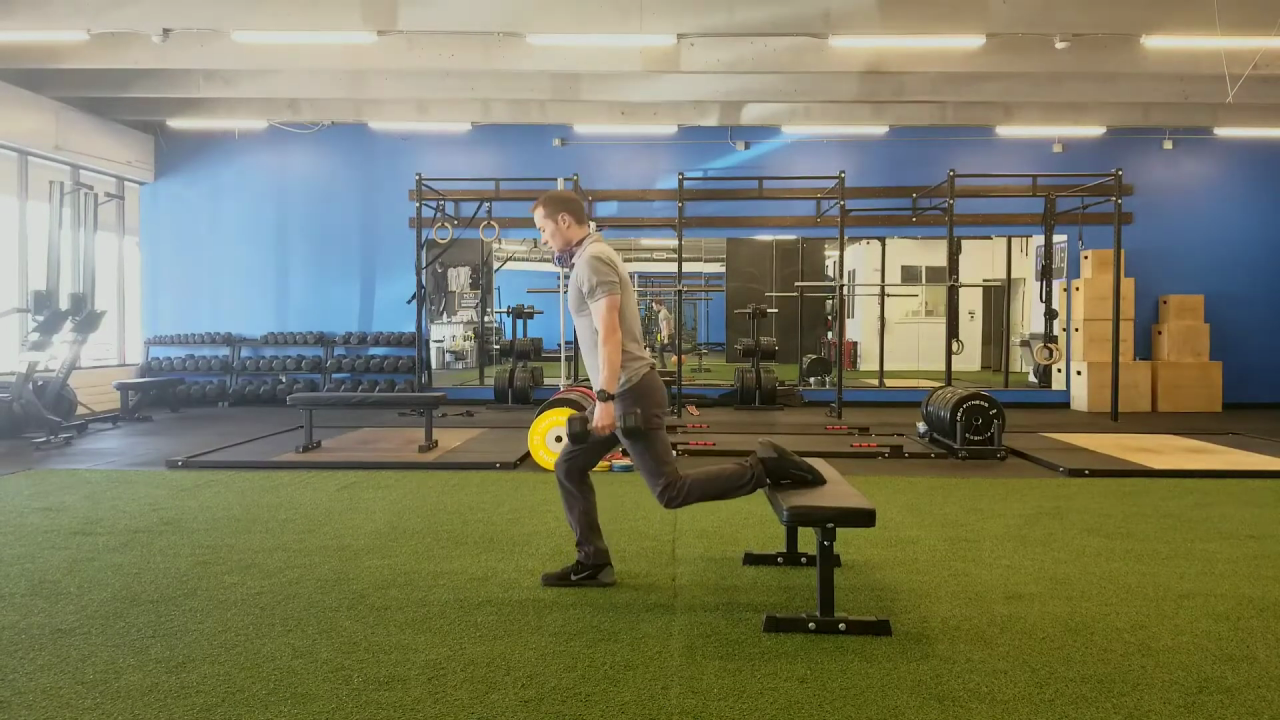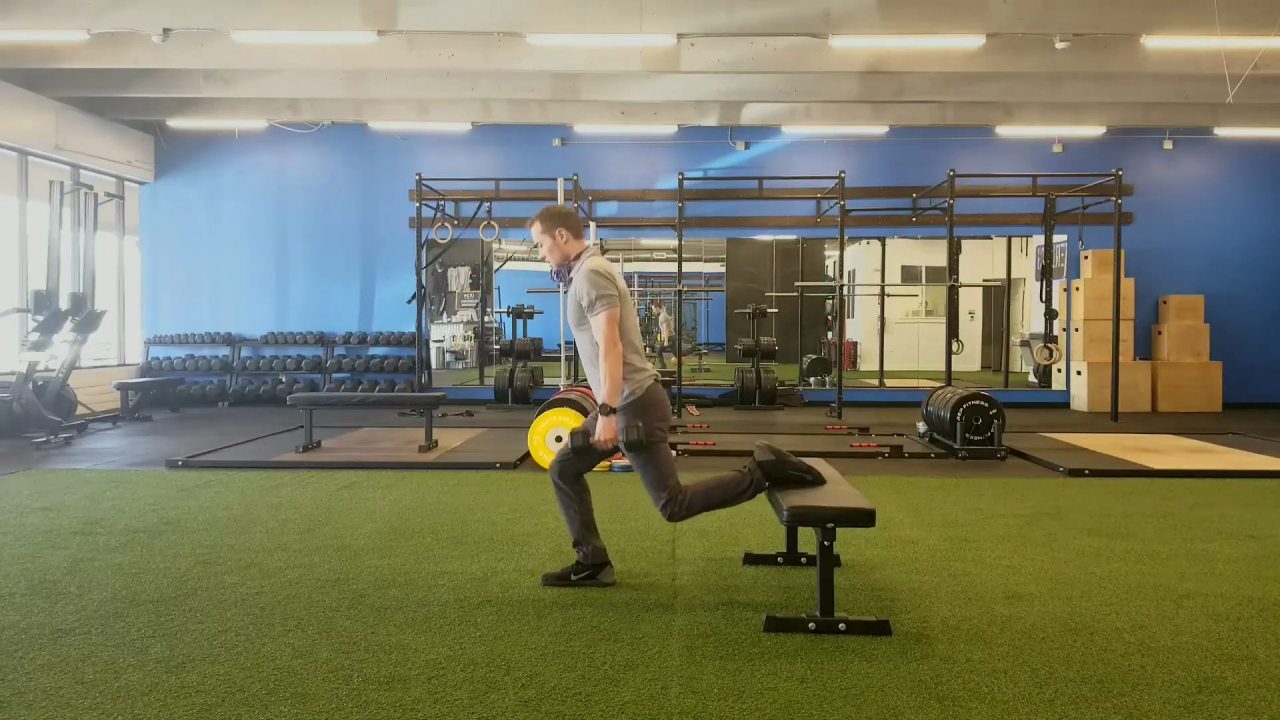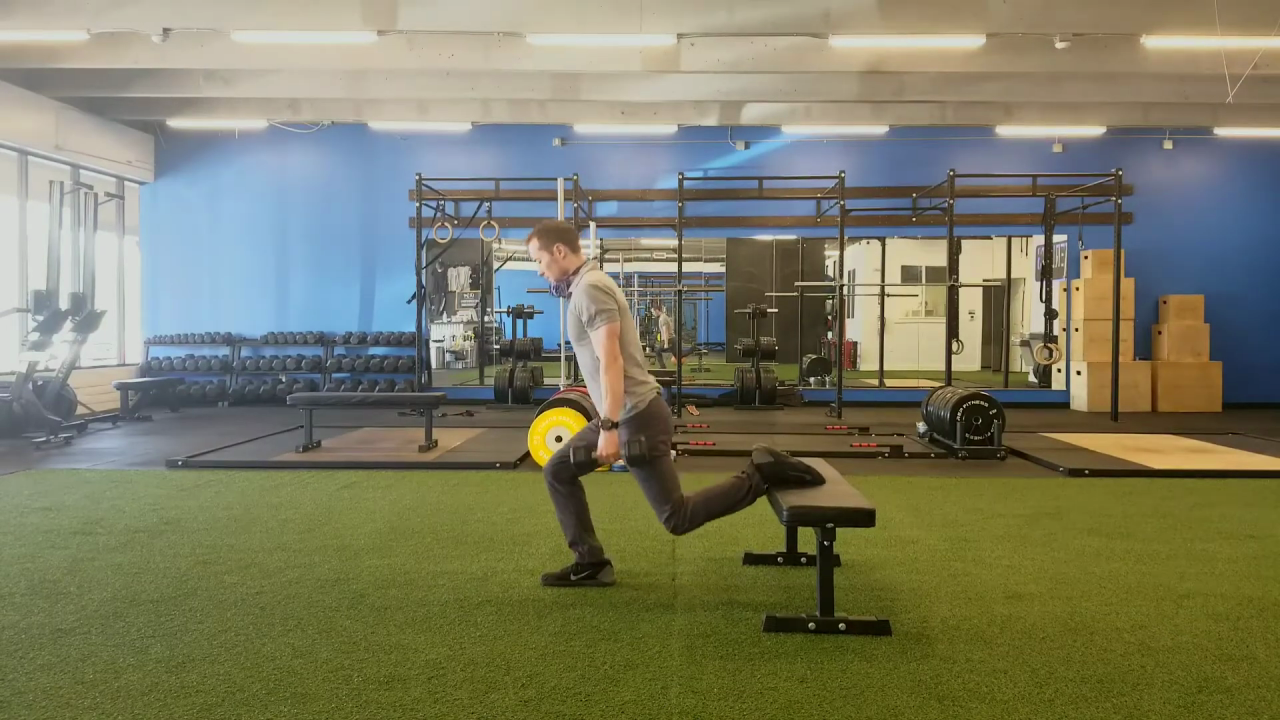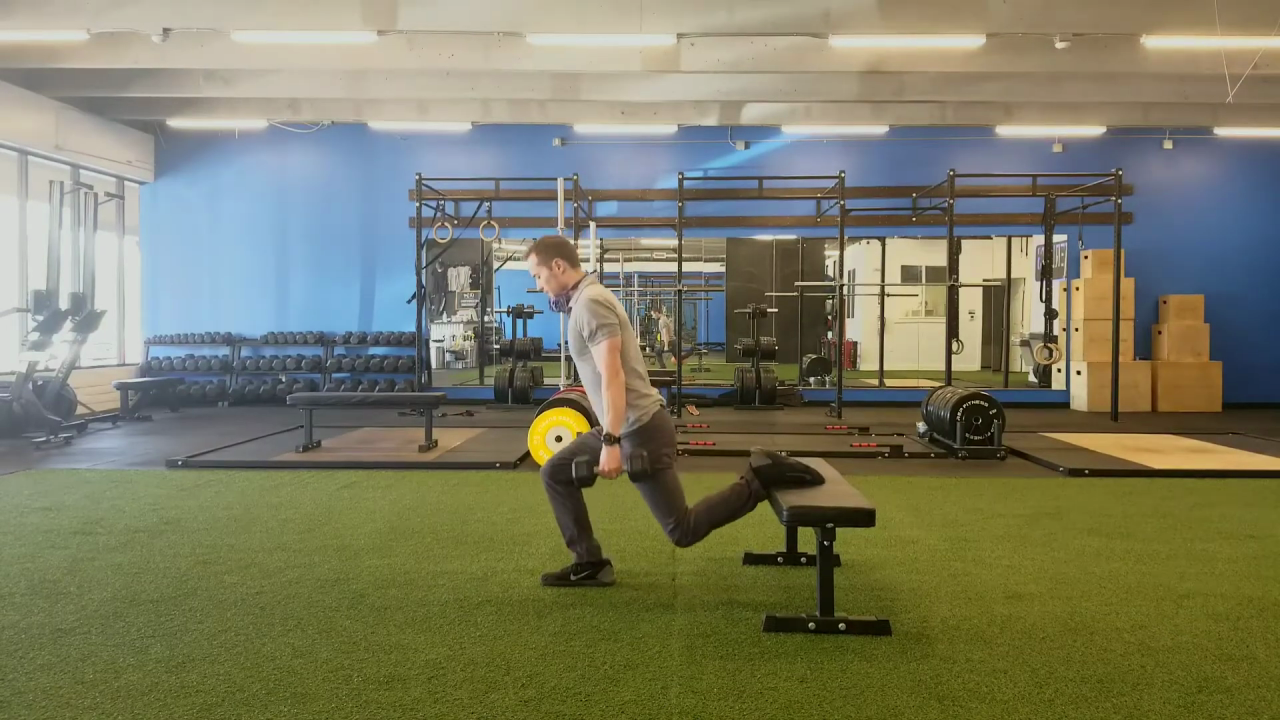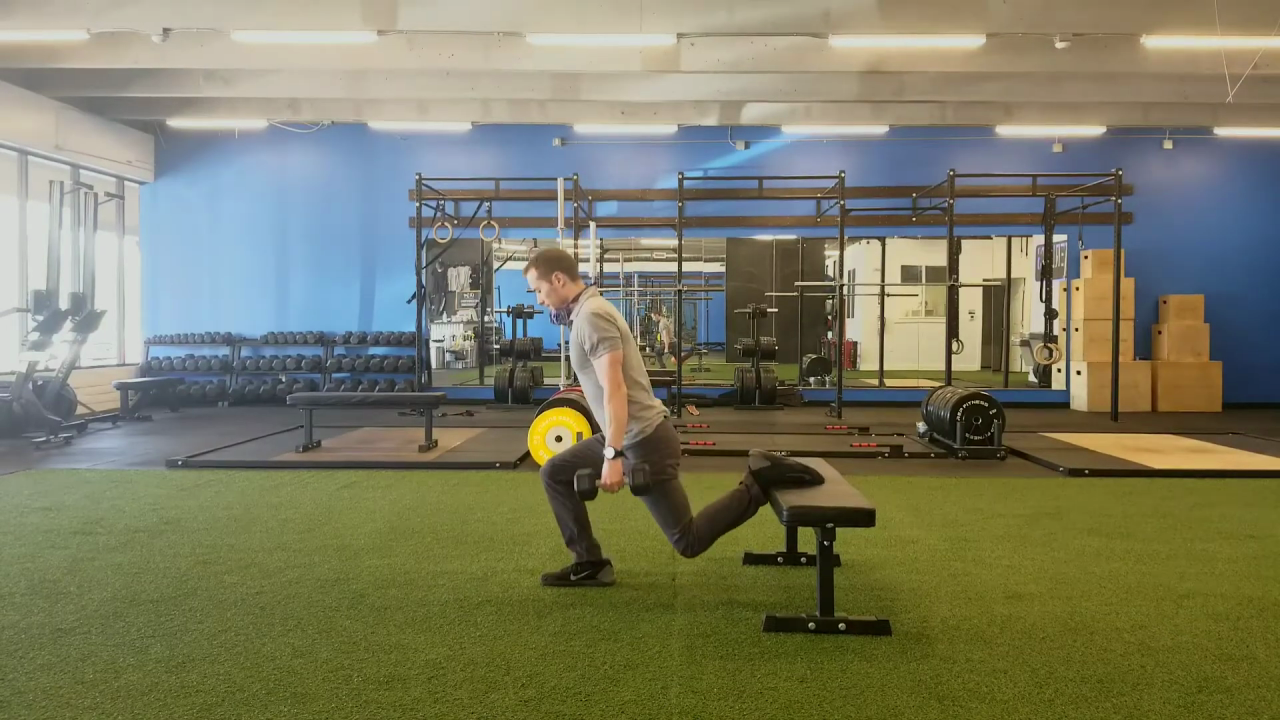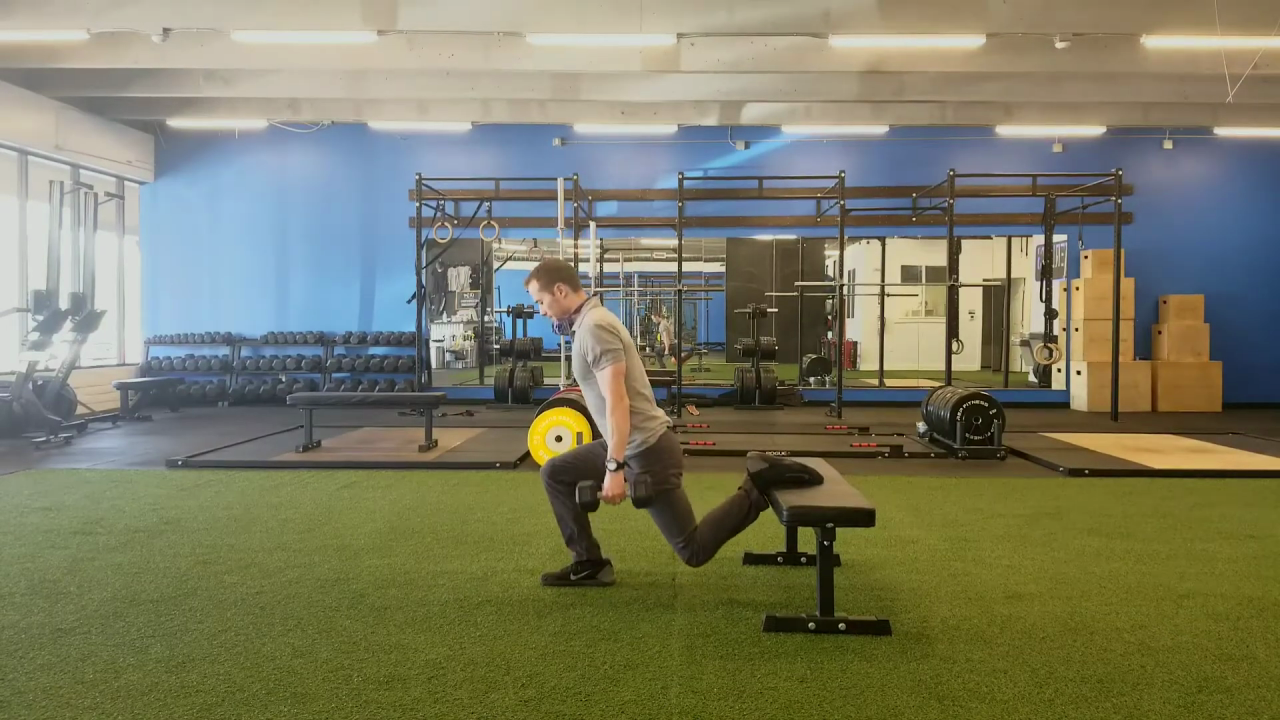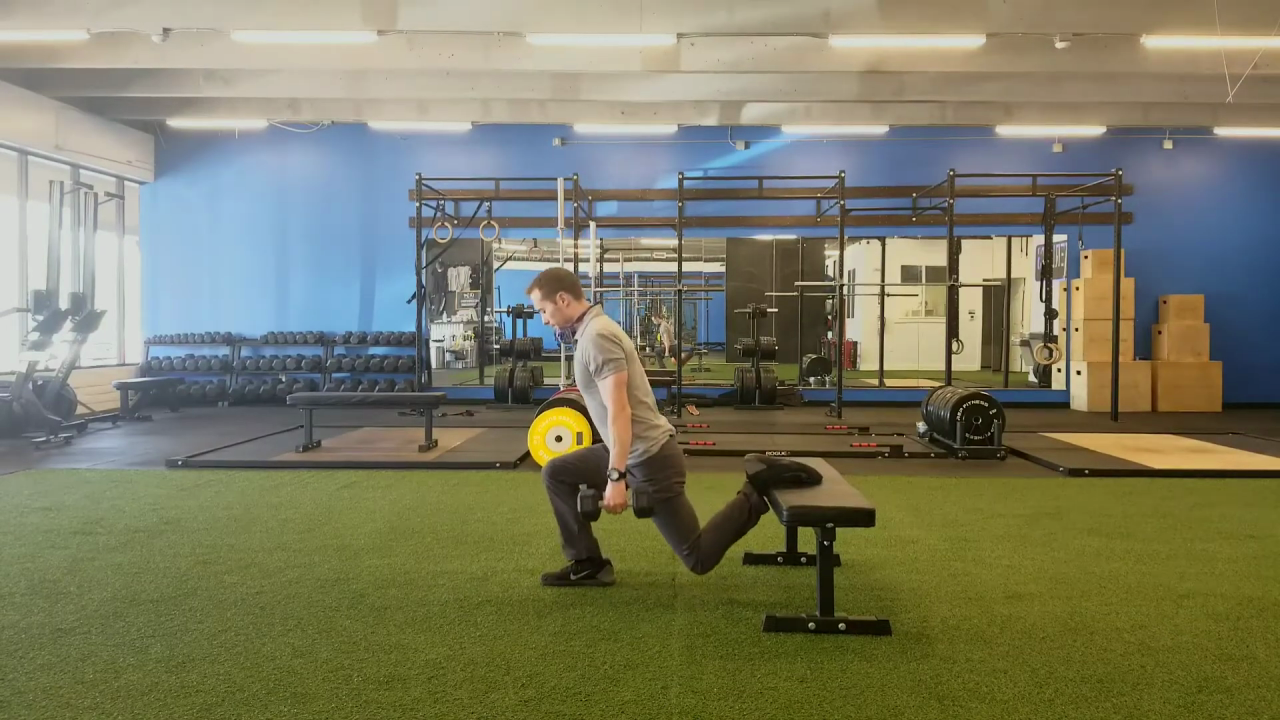
dt=0.1s
person 1, frame 1
left shoulder: (592, 260)
right shoulder: (590, 258)
left elbow: (609, 334)
left wrist: (604, 398)
right wrist: (606, 397)
left hip: (631, 392)
right hip: (620, 391)
left knee: (670, 489)
right knee: (570, 467)
left ankle: (765, 466)
right ankle: (593, 564)
person 1, frame 2
left shoulder: (590, 274)
right shoulder: (588, 271)
left elbow: (610, 348)
left wrist: (606, 412)
right wrist: (606, 409)
left hip: (633, 404)
right hip: (622, 401)
left knee: (672, 503)
right knee: (564, 468)
left ankle: (762, 470)
right ankle: (592, 563)
person 1, frame 3
left shoulder: (590, 288)
right shoulder: (587, 286)
left elbow: (611, 361)
left wrist: (608, 428)
right wrist: (608, 423)
left hip: (636, 416)
right hip: (622, 414)
left knee: (677, 517)
right knee: (559, 472)
left ankle: (761, 474)
right ankle: (591, 563)
person 1, frame 4
left shoulder: (590, 303)
right shoulder: (587, 299)
left elbow: (613, 377)
left wrist: (611, 442)
right wrist: (610, 435)
left hip: (640, 429)
right hip: (625, 425)
left knee: (682, 529)
right knee: (556, 472)
left ankle: (759, 478)
right ankle: (590, 563)
person 1, frame 5
left shoulder: (592, 316)
right shoulder: (588, 312)
left elbow: (614, 389)
left wrist: (612, 456)
right wrist: (611, 448)
left hip: (643, 440)
right hip: (628, 435)
left knee: (688, 540)
right knee: (555, 473)
left ankle: (760, 481)
right ankle: (590, 563)
person 1, frame 6
left shoulder: (594, 327)
right shoulder: (591, 322)
left elbow: (617, 402)
left wrist: (614, 468)
right wrist: (613, 458)
left hip: (646, 450)
right hip: (631, 444)
left knee: (693, 549)
right knee: (556, 473)
left ankle: (759, 485)
right ankle: (589, 562)
person 1, frame 7
left shoulder: (597, 337)
right shoulder: (595, 330)
left elbow: (619, 410)
left wrist: (615, 478)
right wrist: (616, 466)
left hip: (647, 459)
right hip: (635, 451)
left knee: (699, 556)
right knee: (556, 474)
left ankle: (758, 490)
right ankle: (588, 563)
